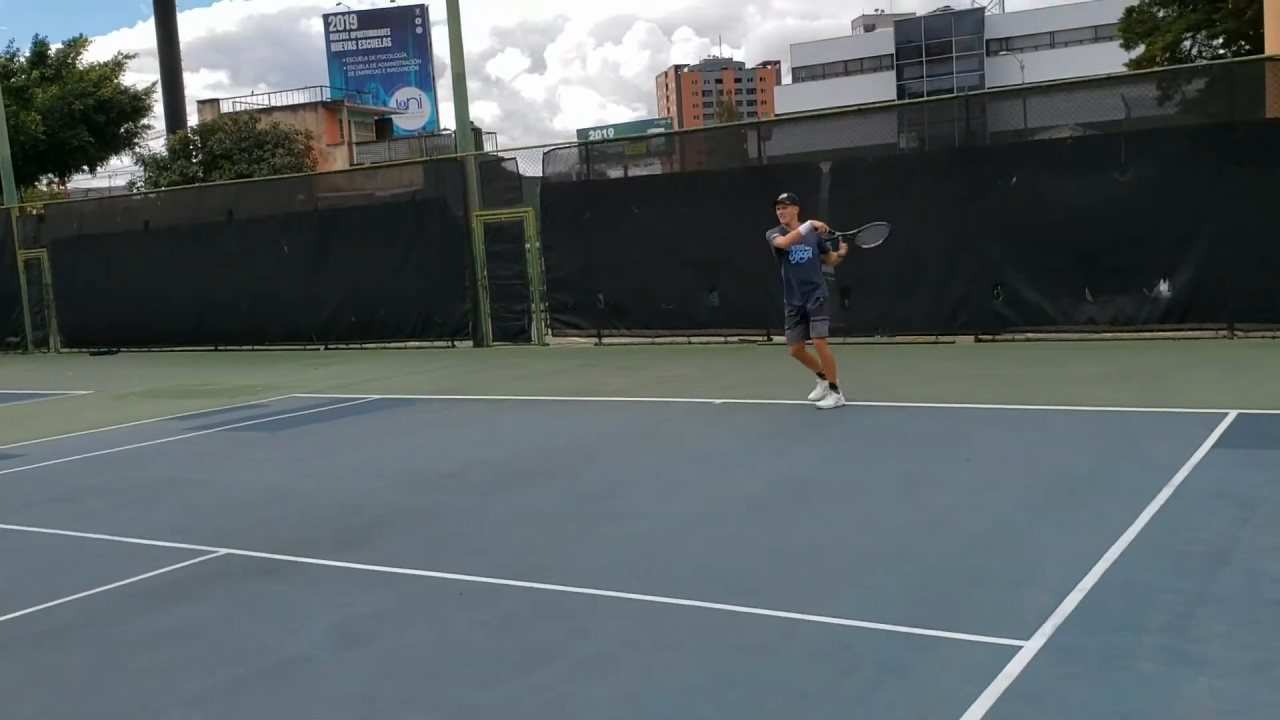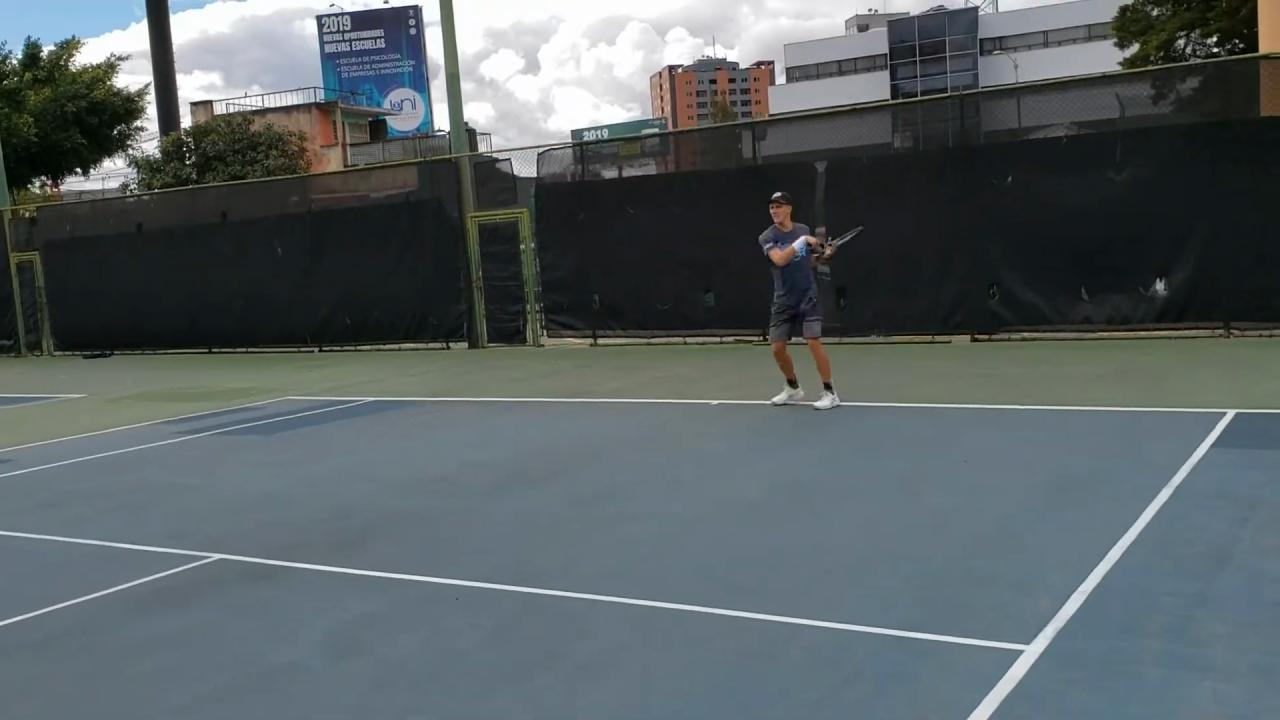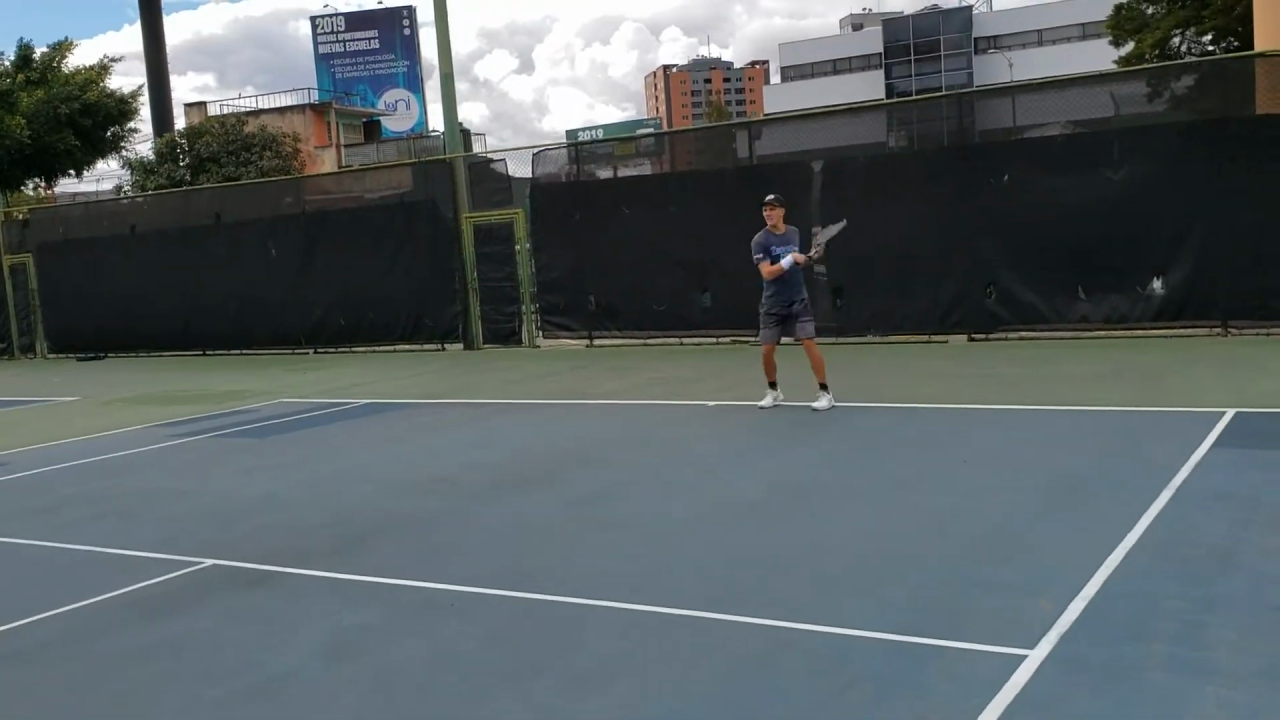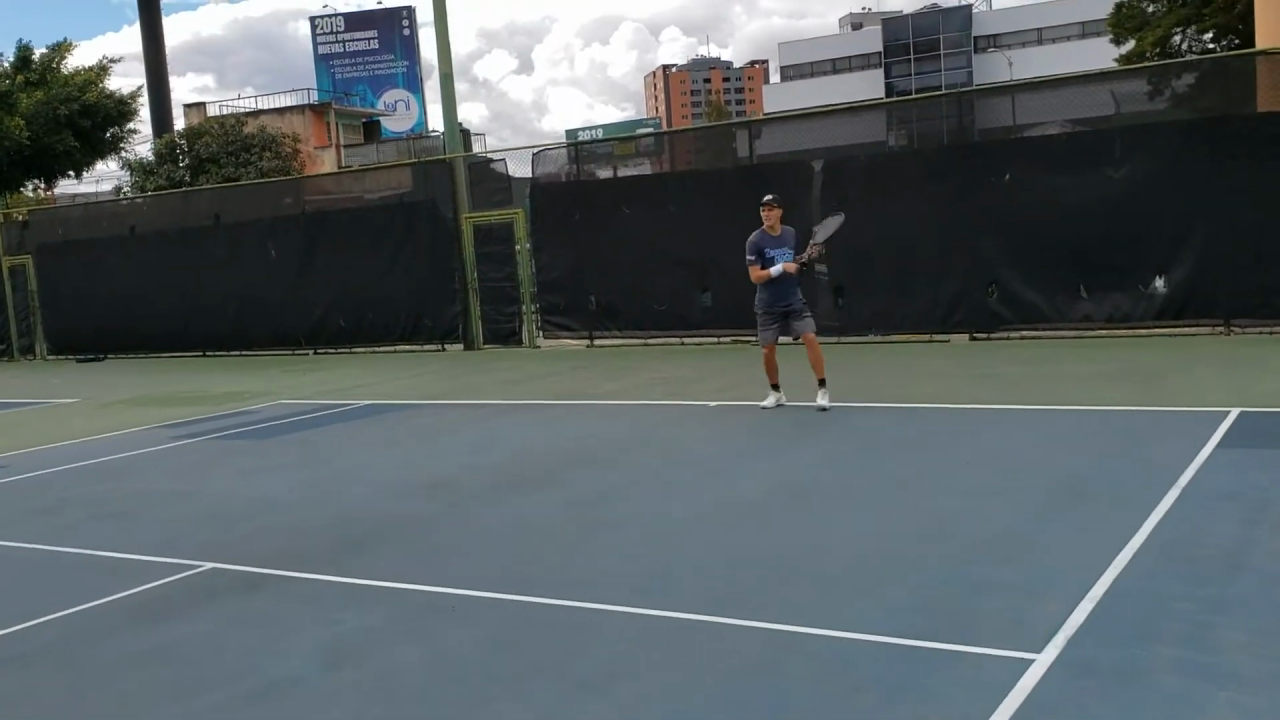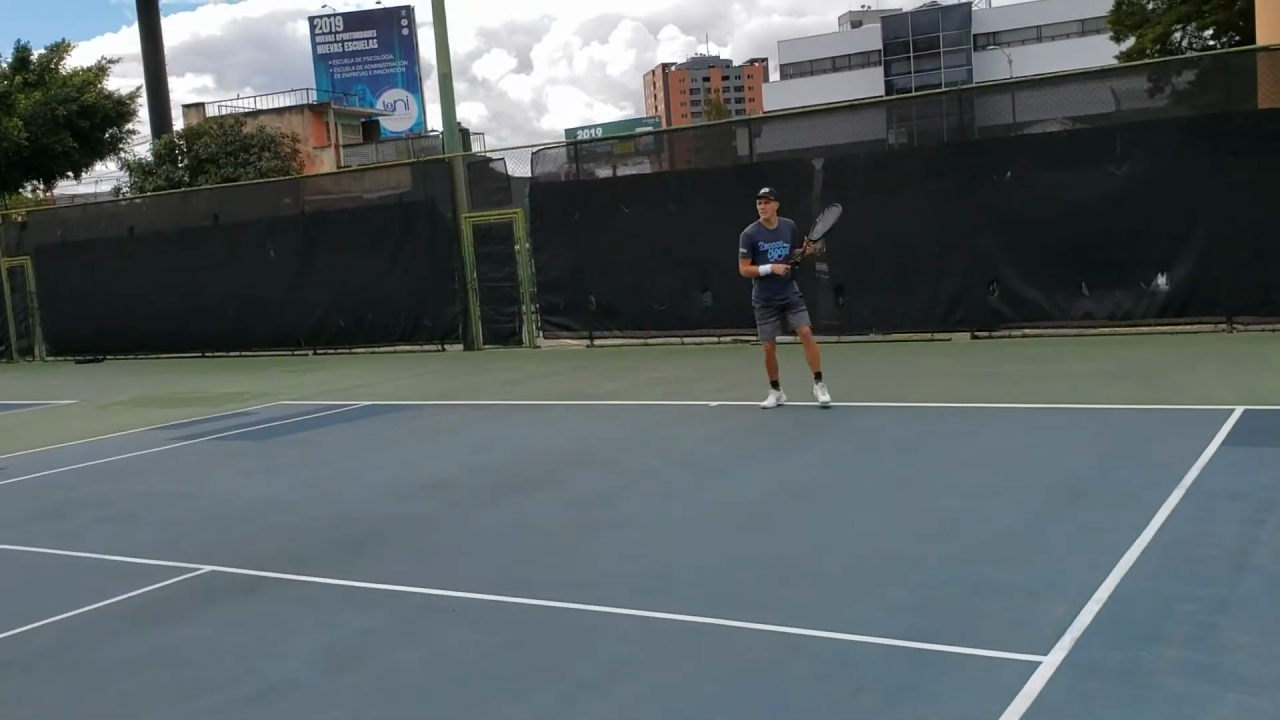
dt=0.1s
person 1, frame 1
left shoulder: (814, 234)
right shoulder: (776, 234)
left elbow: (831, 261)
right elbow: (785, 242)
left wrist: (841, 253)
right wrist: (809, 225)
left hip: (816, 297)
right hip: (793, 302)
left knee: (819, 343)
right knee: (795, 350)
left ankle: (835, 392)
right ankle: (824, 379)
person 1, frame 2
left shoulder: (804, 230)
right shoulder: (767, 236)
right elbow: (779, 260)
left wrist: (824, 254)
right wrist: (802, 242)
left hip: (808, 298)
right hip: (783, 302)
left knee: (814, 343)
right knee: (777, 348)
left ankle: (829, 393)
right ankle: (793, 388)
person 1, frame 3
left shoulder: (794, 233)
right shoulder: (759, 241)
right elbow: (767, 274)
left wrist: (810, 256)
right wrist: (790, 259)
left hip: (799, 300)
right hip: (772, 304)
left knee: (809, 343)
right knee: (767, 351)
left ankle: (825, 393)
right ankle: (773, 392)
person 1, frame 4
left shoulder: (790, 234)
right shoulder: (755, 241)
right elbow: (754, 276)
right wrist: (781, 269)
left hip: (794, 300)
right hip: (768, 306)
left knee: (811, 340)
right knee: (768, 351)
left ankle: (822, 391)
right ankle: (776, 393)
person 1, frame 5
left shoulder: (789, 226)
right shoulder: (749, 234)
right elbow: (744, 269)
left wrist: (804, 251)
right wrist: (771, 268)
left hip: (790, 294)
right hip: (764, 300)
left knee: (806, 333)
right knee: (769, 347)
left ankle: (819, 384)
right ankle: (776, 392)
